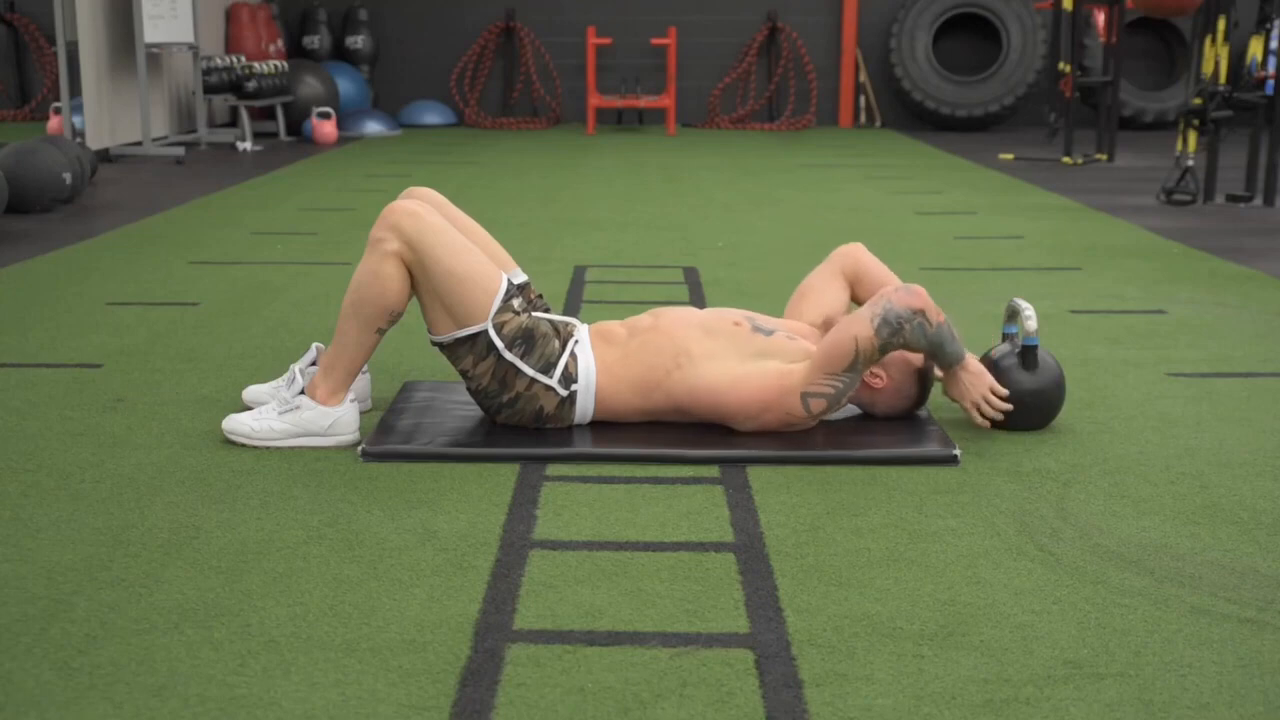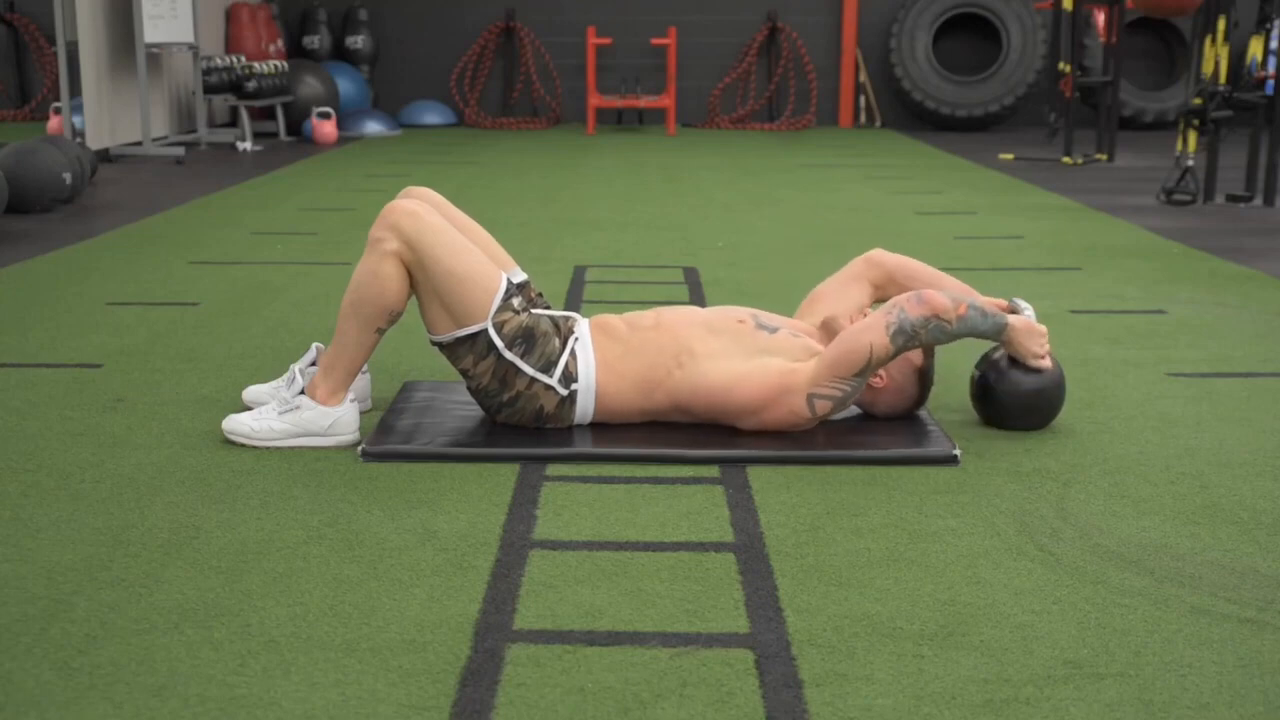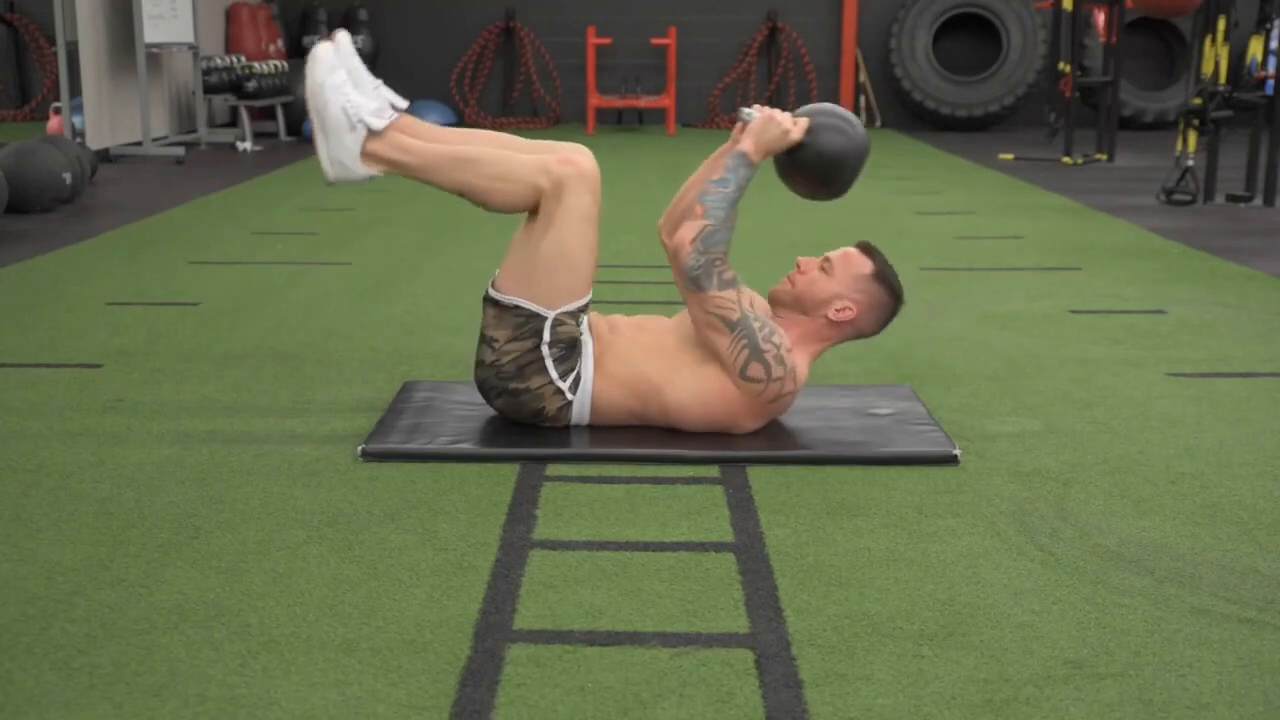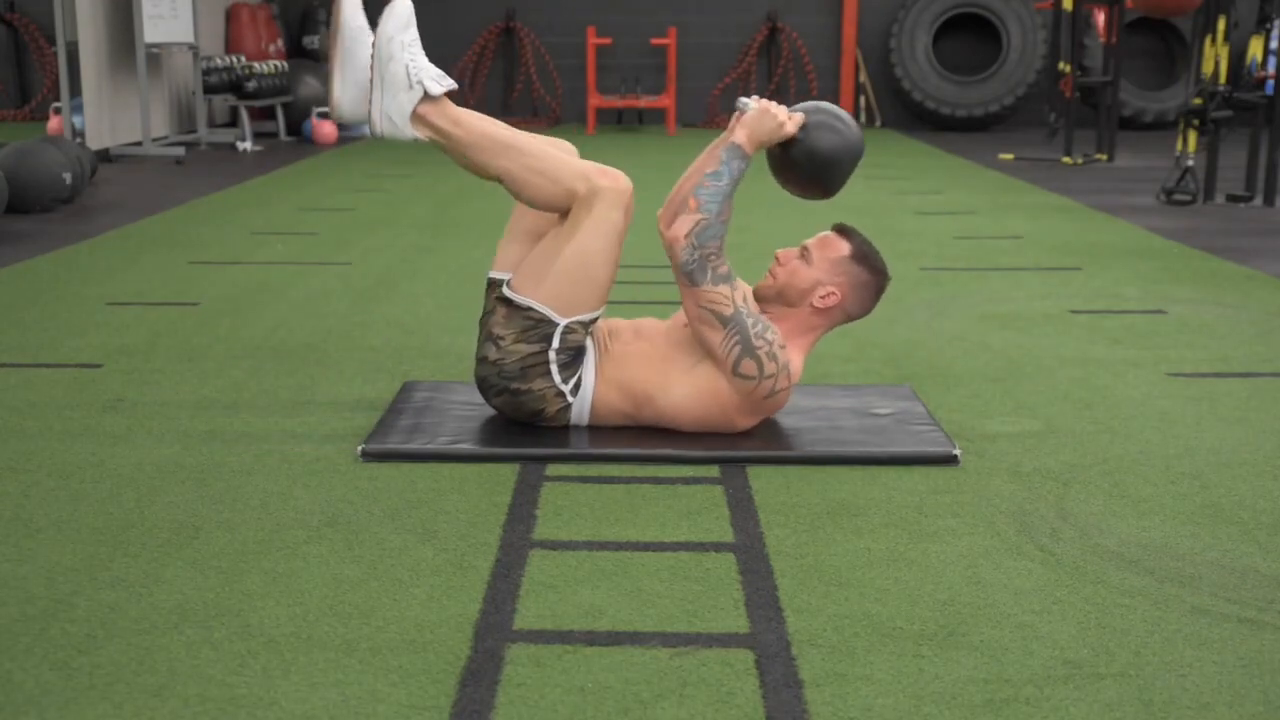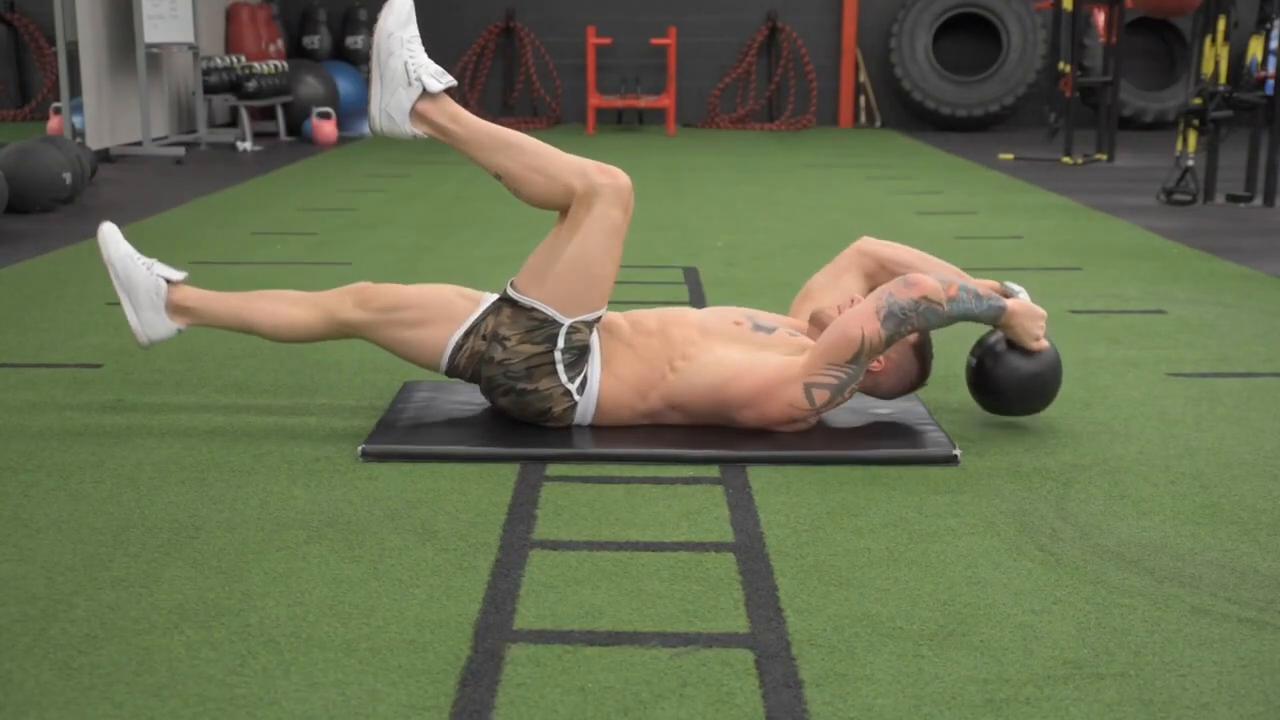
dt=1s
person 1, frame 1
left shoulder: (810, 396)
right shoulder: (806, 336)
left elbow: (908, 303)
right elbow: (850, 256)
left wrist: (955, 367)
right wrist: (953, 344)
left hip: (544, 384)
right hip: (556, 341)
left knee: (401, 227)
right knee: (416, 202)
left ankle: (324, 403)
right ankle: (335, 374)
person 1, frame 2
left shoulder: (812, 395)
right shoulder: (811, 340)
left elbow: (926, 306)
right elbow: (878, 265)
left wrist: (1002, 326)
right wrist: (995, 306)
left hip: (541, 380)
right hip: (557, 338)
left knee: (399, 225)
right knee: (415, 203)
left ankle: (325, 403)
right ankle: (337, 373)
person 1, frame 3
left shoulder: (772, 371)
right shoulder: (764, 333)
left elbow: (692, 252)
right elbow: (674, 228)
left wrist: (750, 151)
right wrist: (746, 143)
left hip: (536, 378)
right hip: (552, 360)
left knee: (571, 172)
right knee: (563, 173)
left ankle: (369, 144)
right ankle: (381, 131)
person 1, frame 4
left shoulder: (766, 368)
right shoulder: (757, 322)
left elbow: (686, 243)
right elbow: (680, 219)
left wrist: (742, 143)
right wrist: (739, 135)
left hip: (531, 371)
right hip: (541, 357)
left knee: (605, 188)
right knee: (558, 161)
left ankle: (420, 107)
right ankle: (400, 98)
person 1, frame 5
left shoulder: (805, 391)
right shoulder: (799, 341)
left elbow: (905, 289)
right elbow: (867, 252)
left wrist: (1001, 312)
right wrist: (996, 291)
left hip: (546, 371)
right hip: (546, 353)
left knee: (606, 187)
right knee: (358, 302)
left ankle: (425, 104)
right ankle: (171, 302)
